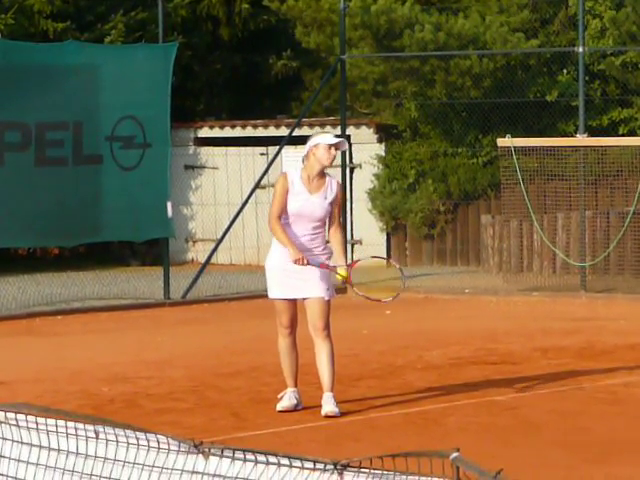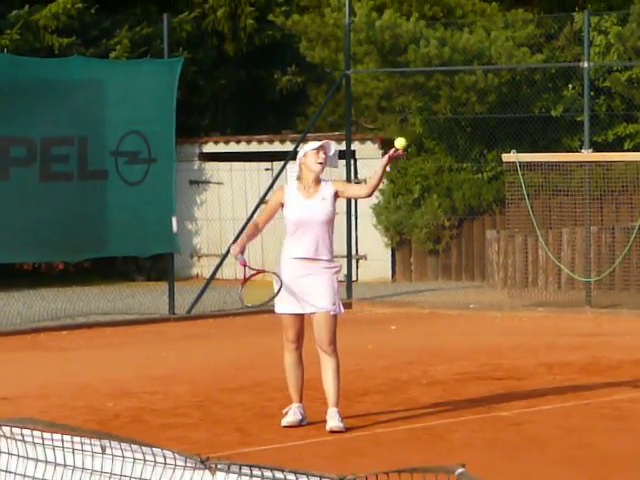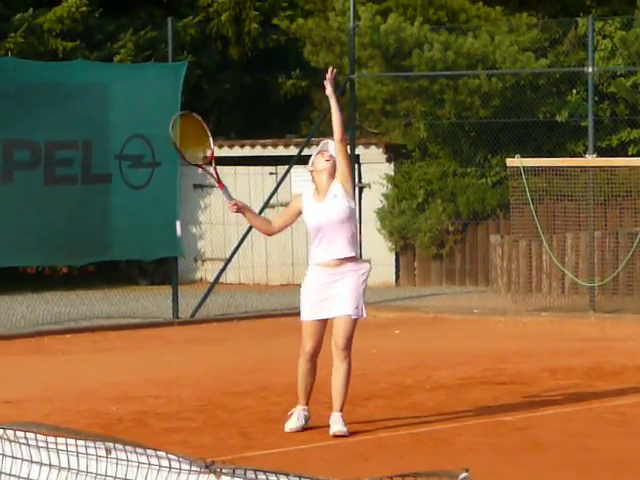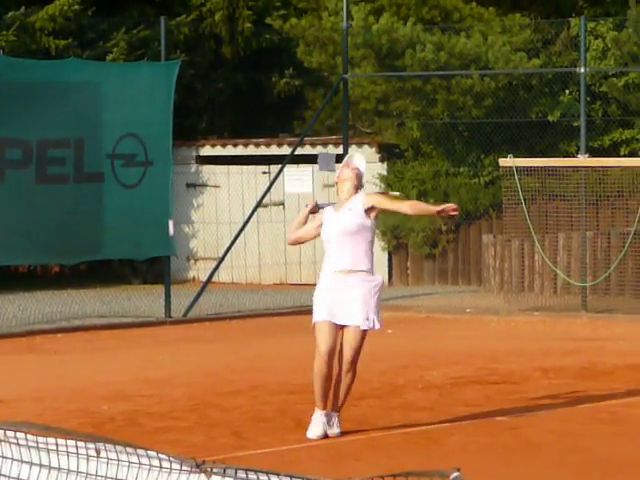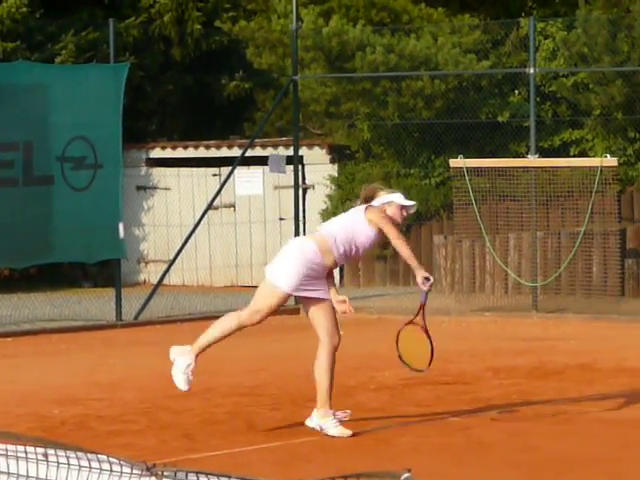
dt=0.4s
person 1, frame 1
left shoulder: (334, 187)
right shoulder: (287, 180)
left elbow: (335, 228)
right elbow: (275, 220)
left wrist: (343, 262)
right wrist: (292, 248)
left hip: (316, 264)
right hip: (283, 261)
left knee: (321, 331)
right knee: (286, 330)
left ankle: (328, 397)
right ankle: (291, 392)
person 1, frame 2
left shoulder: (331, 188)
right shoulder: (285, 192)
left elbow: (366, 190)
right elbow: (259, 222)
left wrist: (384, 164)
right wrist: (242, 241)
left hip: (322, 275)
right hip: (291, 273)
left knee: (326, 346)
right knee: (292, 344)
left ankle: (333, 413)
right ankle: (297, 407)
person 1, frame 3
left shoulder: (343, 185)
right shoulder: (303, 201)
left elbow: (340, 138)
right elbow: (269, 227)
left wrist: (331, 95)
right wrist: (245, 209)
left hip: (348, 275)
right hip: (317, 278)
left knee: (341, 348)
right knee: (309, 350)
left ankle: (337, 416)
right ankle: (302, 409)
person 1, frame 4
left shoulder: (366, 200)
right shoulder: (328, 216)
left elbow: (403, 206)
right elbow: (292, 237)
left wrist: (437, 209)
right wrist: (307, 212)
left hip: (361, 286)
right hip: (330, 287)
left knee: (350, 358)
right knee: (324, 353)
left ankle: (335, 414)
right ankle: (319, 412)
person 1, frame 5
left shoulder: (360, 232)
right shoulder: (375, 212)
right elbow: (398, 242)
left wrist: (334, 294)
right wrist: (419, 270)
left hip: (316, 269)
right hip: (302, 258)
left knee: (330, 340)
right knee: (251, 316)
left ankle: (322, 412)
right ankle: (190, 354)
